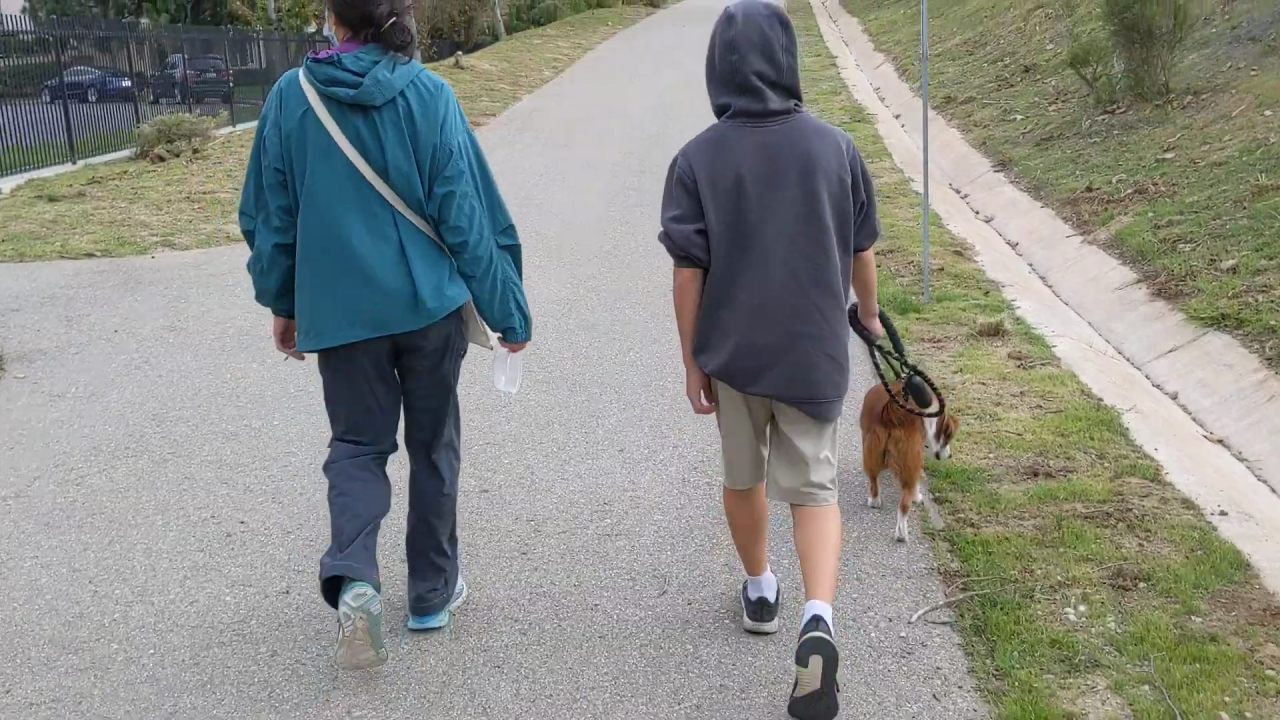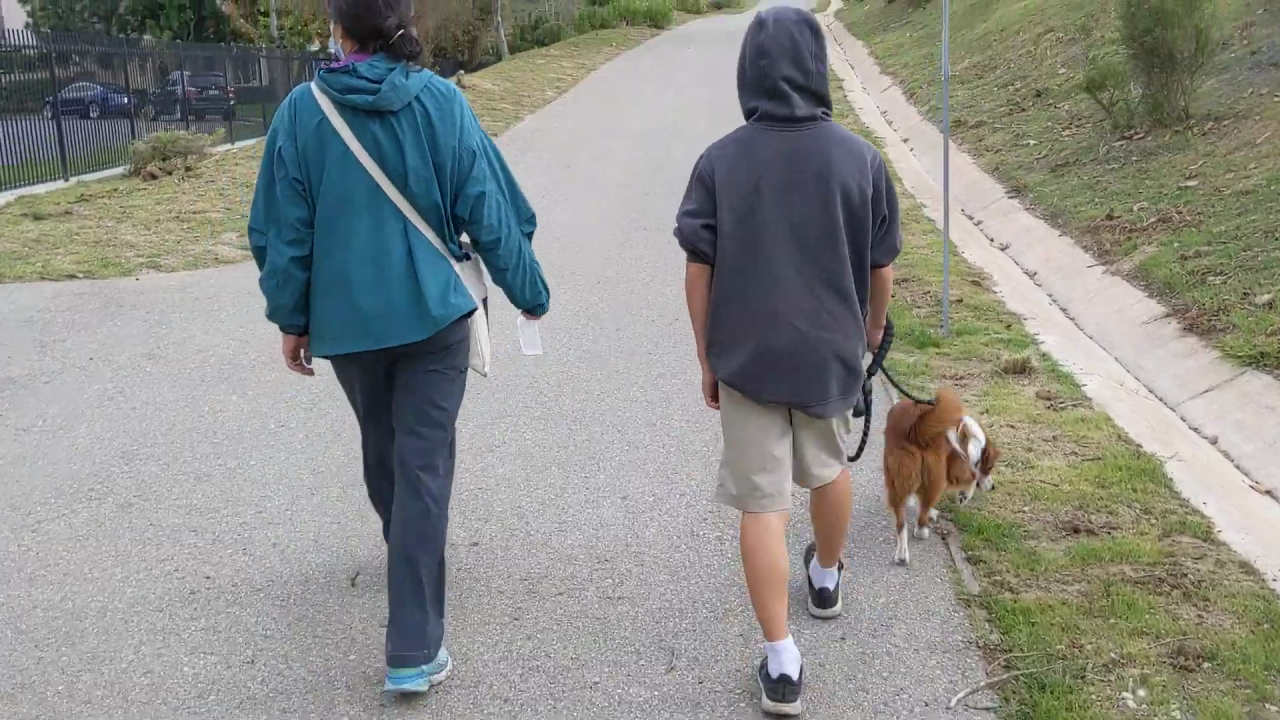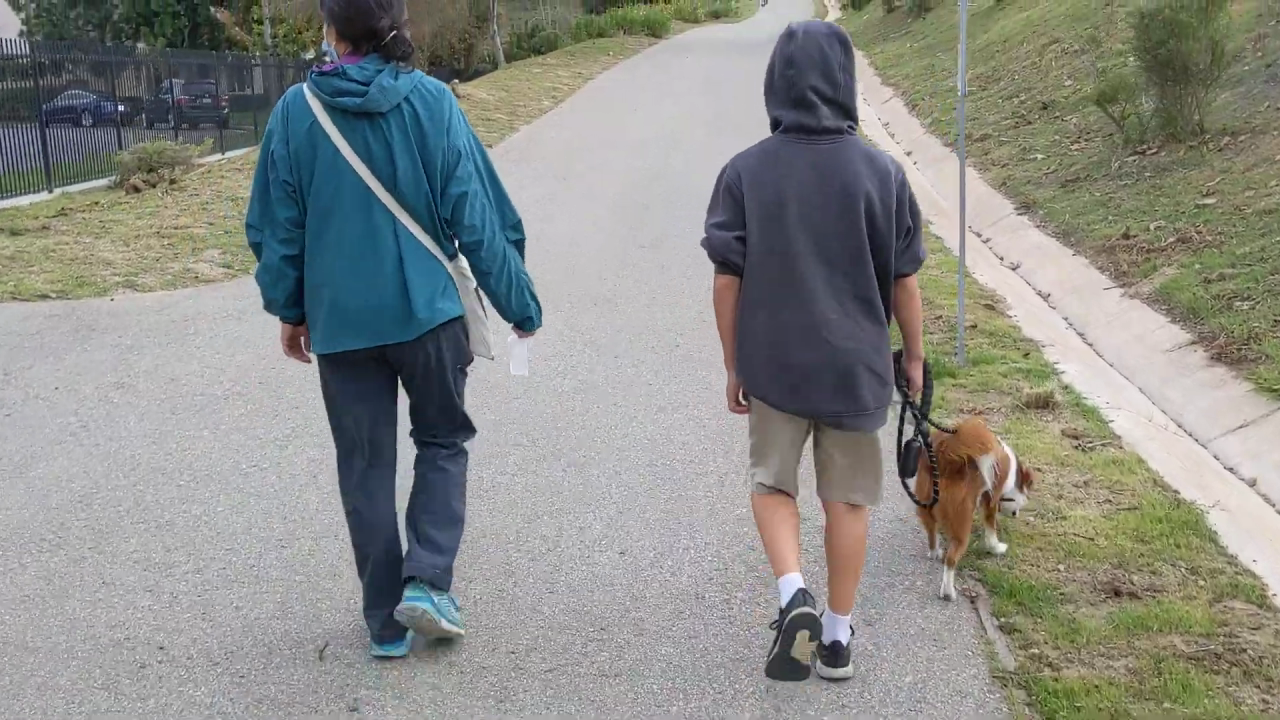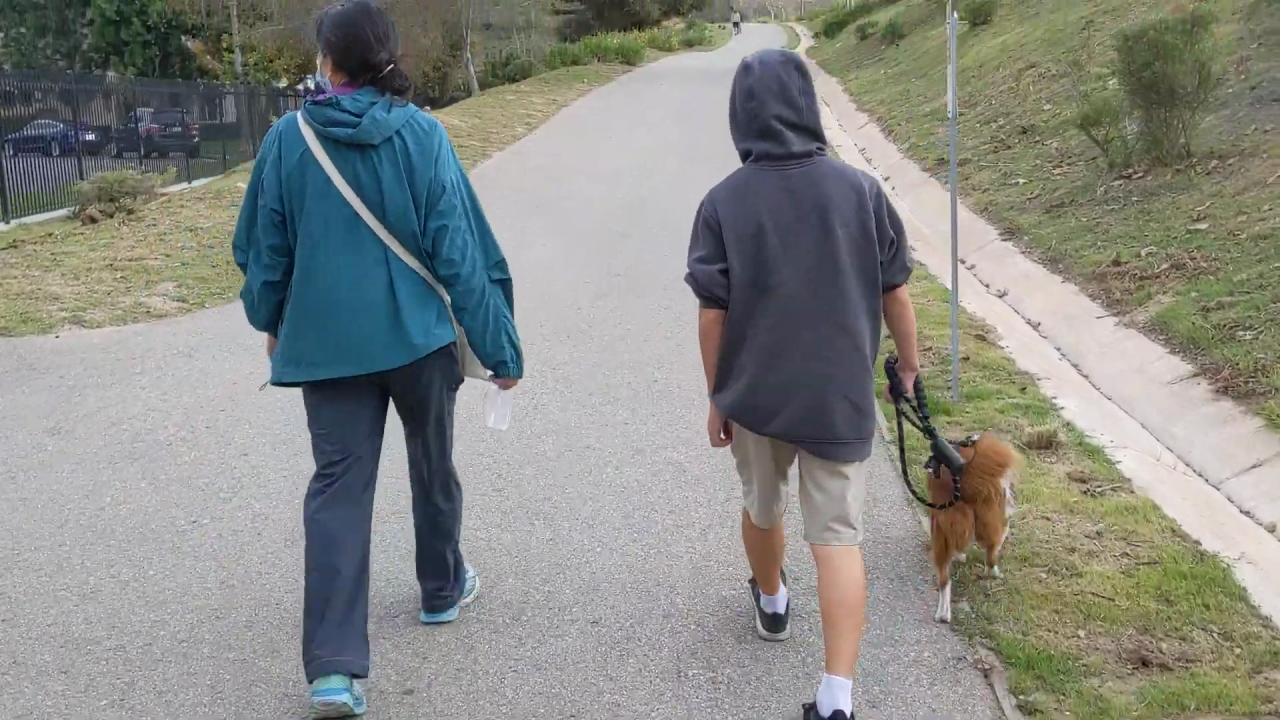
dt=0.3s
person 1, frame 1
left shoulder: (696, 159)
right shoulder: (836, 147)
left elbow: (688, 274)
right elbow: (862, 253)
left wrist: (692, 362)
right wrist: (868, 308)
left hip: (733, 353)
right hip: (816, 353)
left knee: (744, 476)
right knee: (814, 491)
left ankle: (759, 588)
person 1, frame 2
left shoulder: (719, 160)
right shoulder: (861, 159)
left elbow: (699, 271)
right elbow: (881, 266)
left wrist: (706, 357)
right wrist: (875, 323)
left hip: (747, 358)
right hip: (831, 353)
left knee: (761, 502)
right knee: (828, 466)
left ankle: (782, 660)
right ankle: (826, 579)
person 1, frame 3
left shoulder: (745, 171)
right shoulder: (881, 171)
left elbow: (727, 281)
right elbow: (905, 280)
left wrist: (734, 365)
right wrist: (913, 354)
left hip: (773, 368)
right hip: (858, 366)
left knee: (772, 484)
right knee: (848, 498)
left ankle: (793, 601)
right ankle: (837, 632)
person 1, frame 4
left shoulder: (723, 202)
right shoulder: (860, 190)
left elbow: (712, 312)
right elbow: (894, 292)
left wrist: (715, 396)
right wrist: (909, 364)
left hip: (754, 393)
right hip: (839, 395)
left knee: (762, 508)
right knee: (837, 537)
left ankle: (771, 604)
person 2, frame 1
right shoulder: (427, 94)
left elbow: (267, 218)
right elbow: (469, 216)
left wrist: (279, 301)
right wrist: (508, 313)
left hip: (338, 310)
right hip: (428, 302)
left knee: (358, 449)
right knee: (432, 443)
person 2, frame 2
left shoulder: (301, 111)
right shoulder: (441, 102)
left elbow: (282, 230)
right elbow: (490, 212)
left wrist: (291, 317)
right wrist: (529, 290)
left hip: (347, 318)
right hip: (433, 311)
left knee: (383, 442)
right knee: (423, 463)
left ankle: (407, 554)
right ankle: (412, 648)
person 2, frame 3
left shoulder: (295, 113)
right shoulder: (431, 103)
left elbow: (275, 232)
right elbow: (479, 217)
left wrist: (288, 311)
right wrist: (520, 302)
left hip: (339, 321)
right hip: (428, 311)
left knee: (364, 464)
right knee: (442, 445)
left ankle: (386, 617)
right ankle: (427, 585)
person 2, frame 4
left shoulder: (287, 139)
right shoulder: (422, 136)
left elbow: (262, 251)
right elbow: (462, 252)
left wrist: (271, 319)
right wrist: (500, 346)
left hip: (328, 346)
right hip: (419, 336)
left knee: (338, 493)
right knee: (432, 462)
right ankle: (441, 587)
